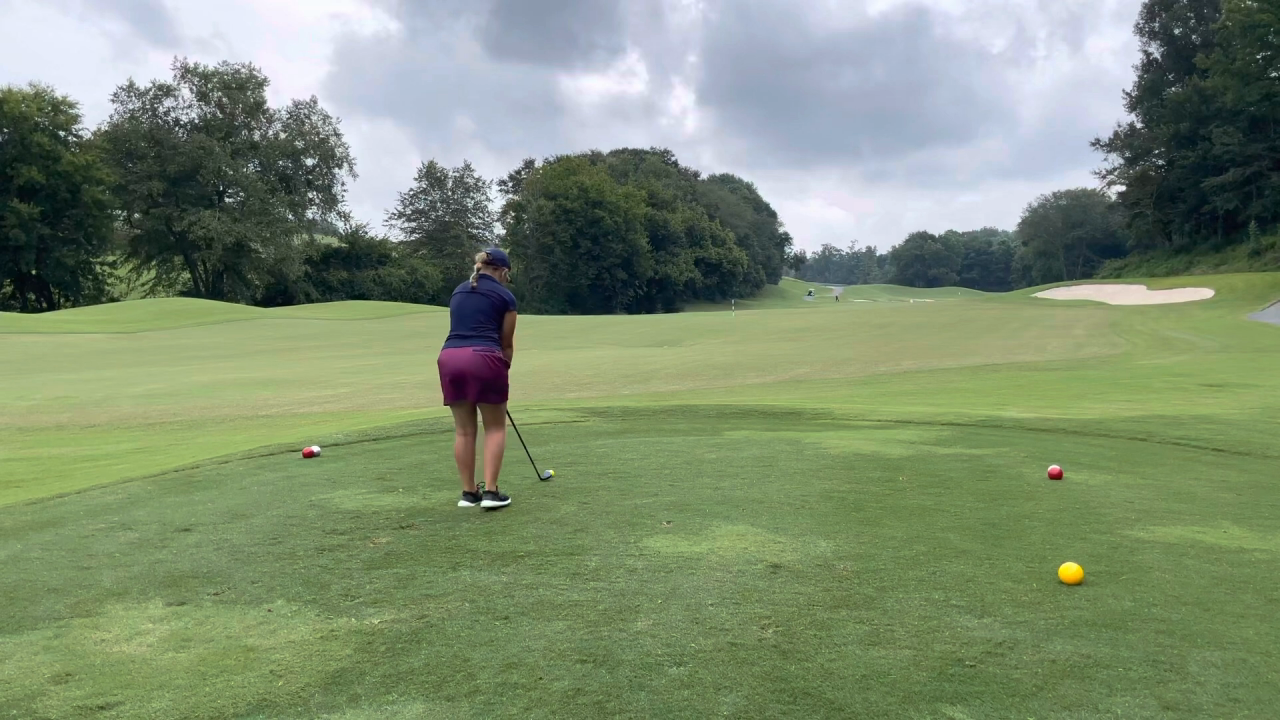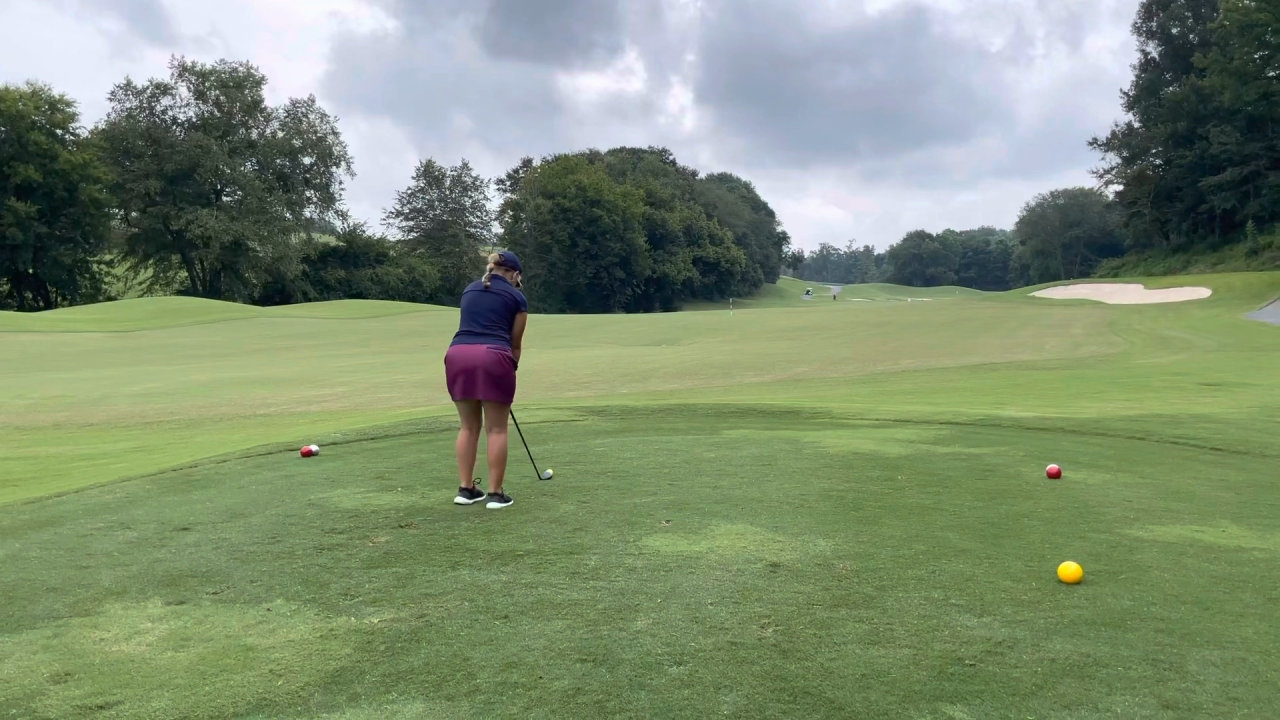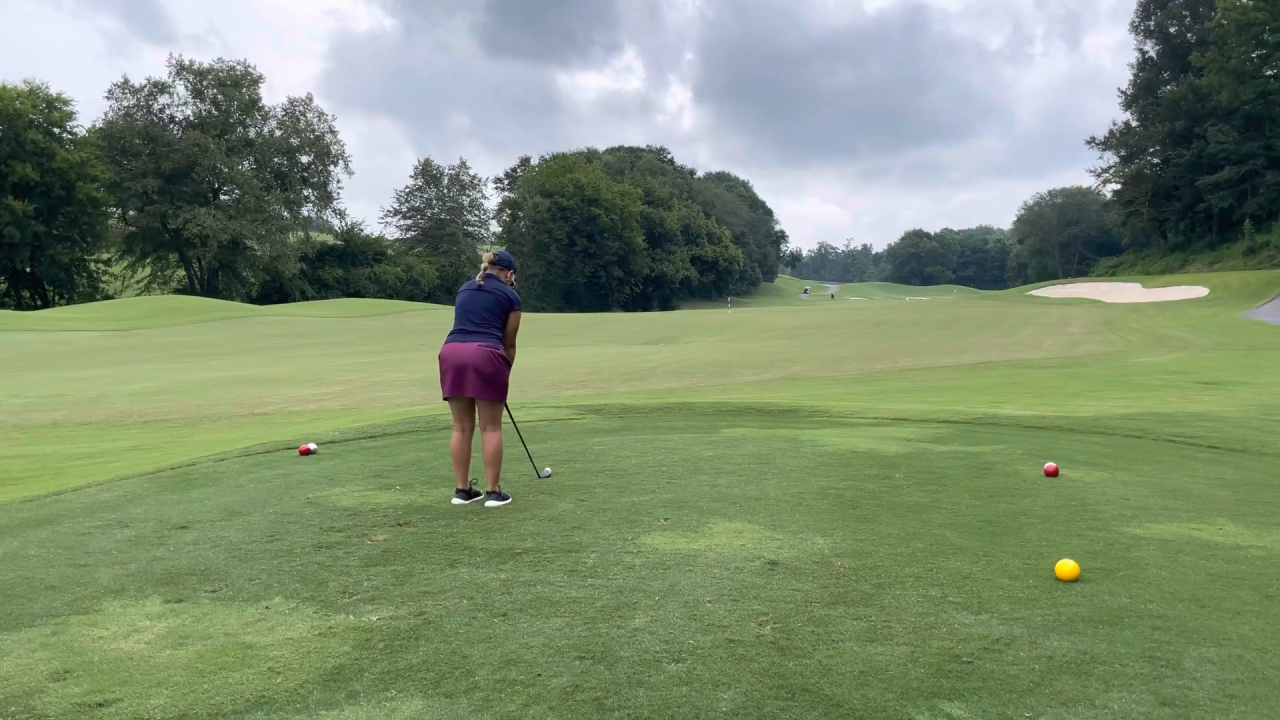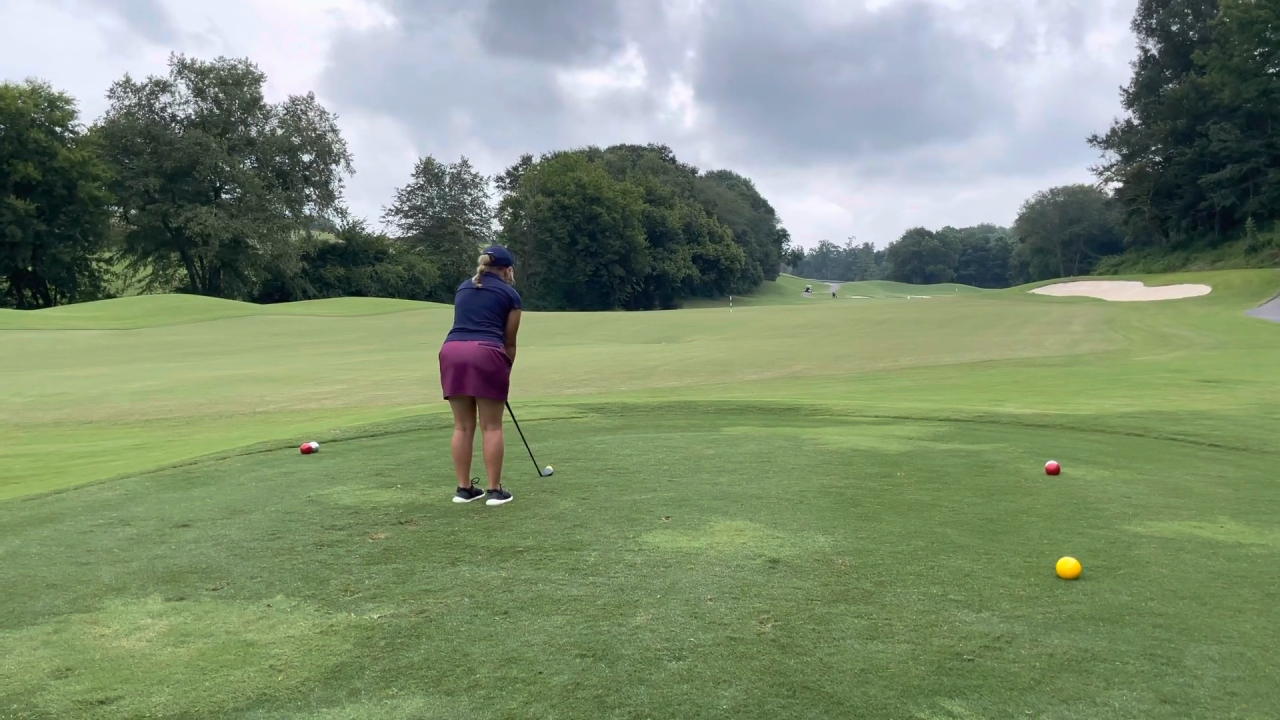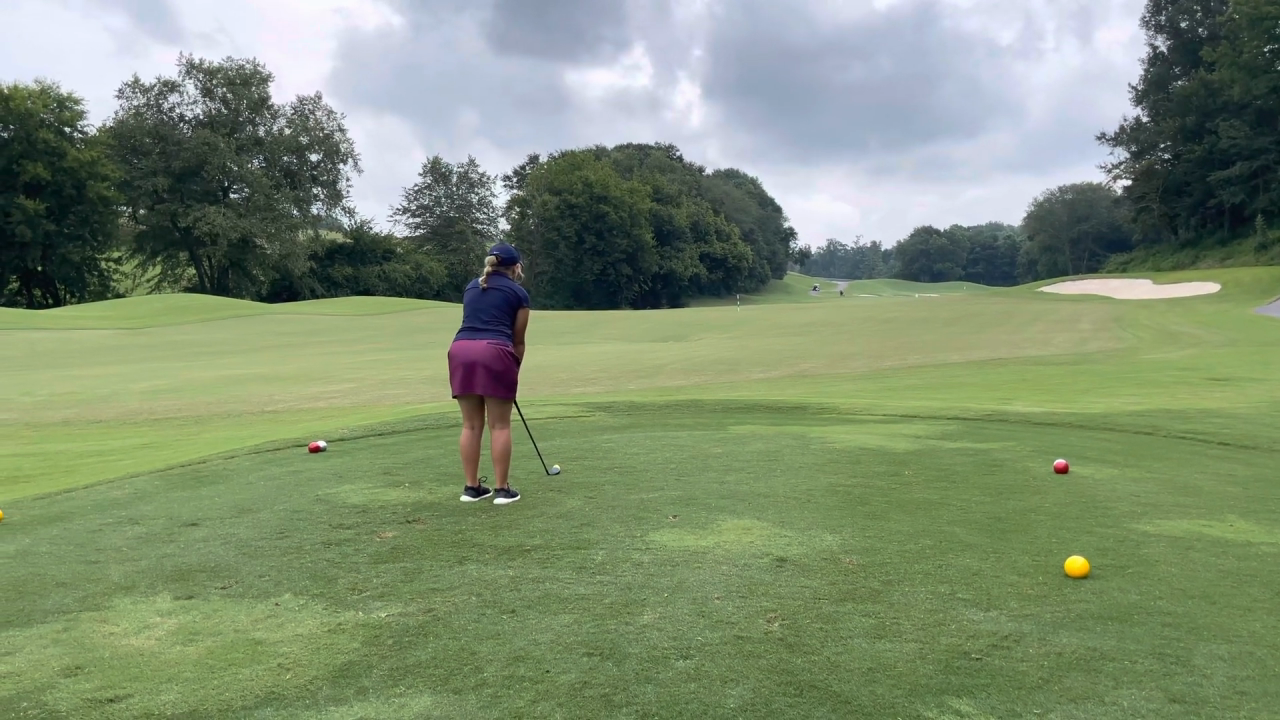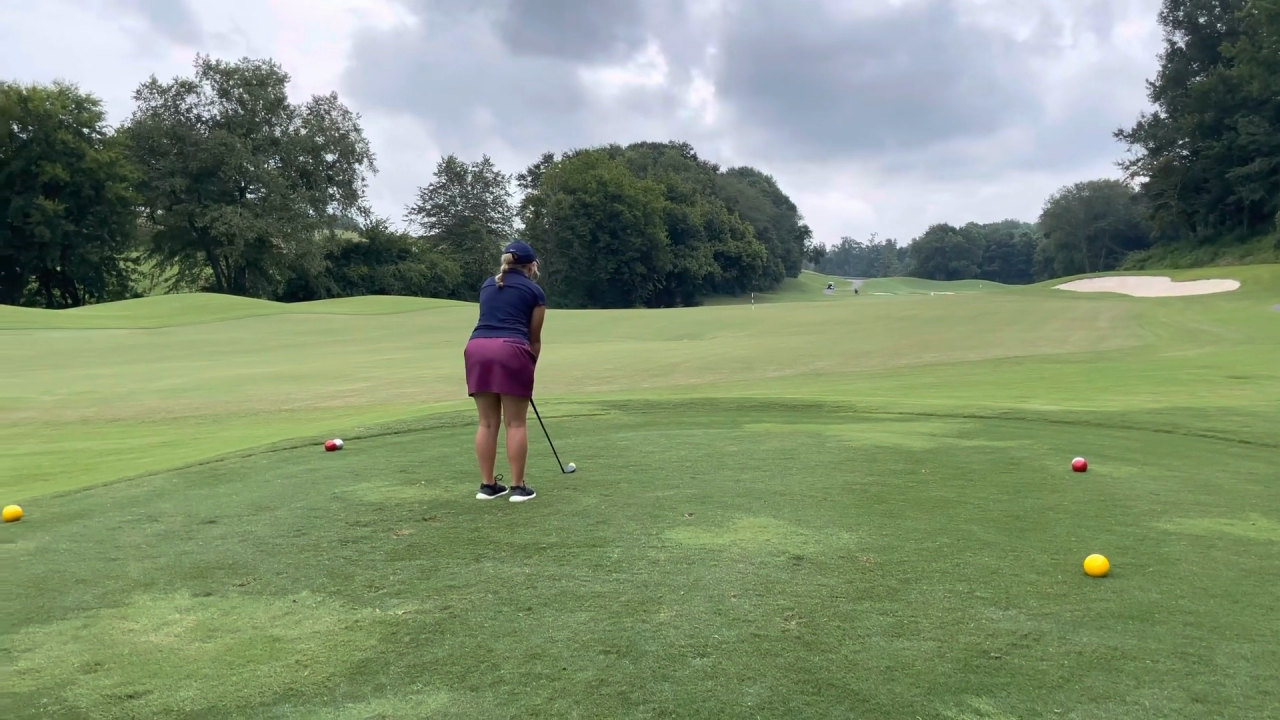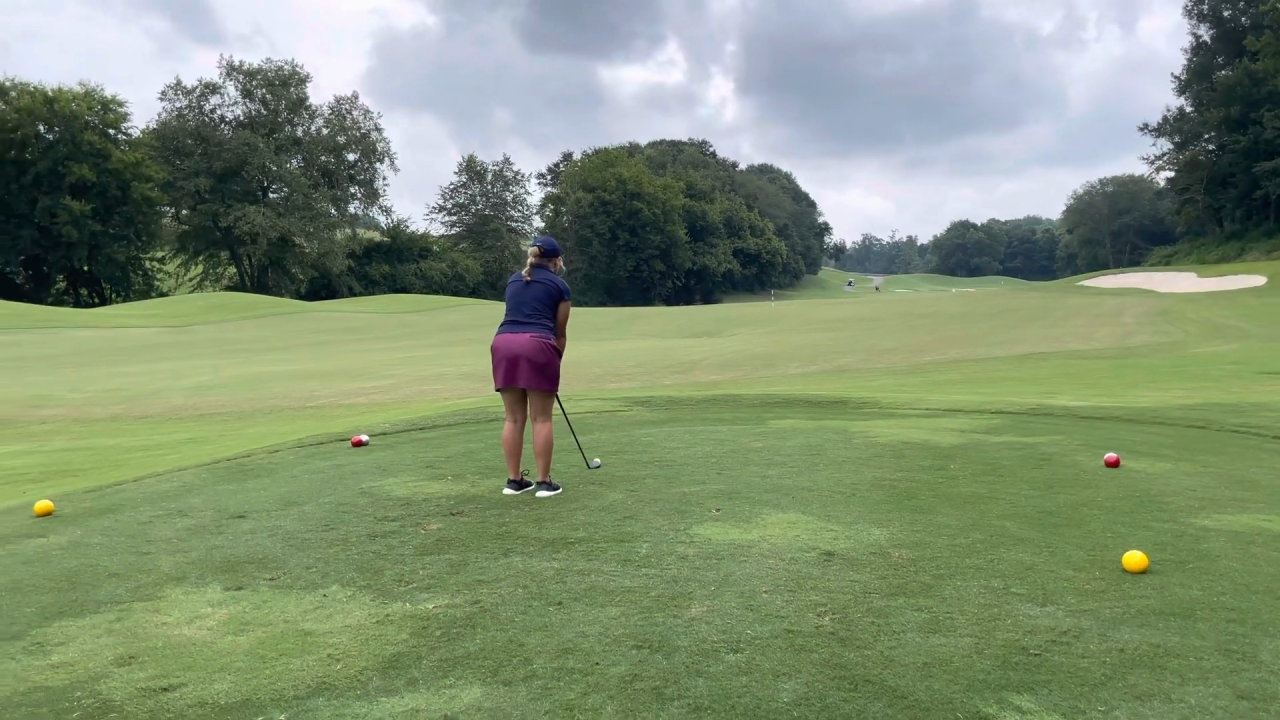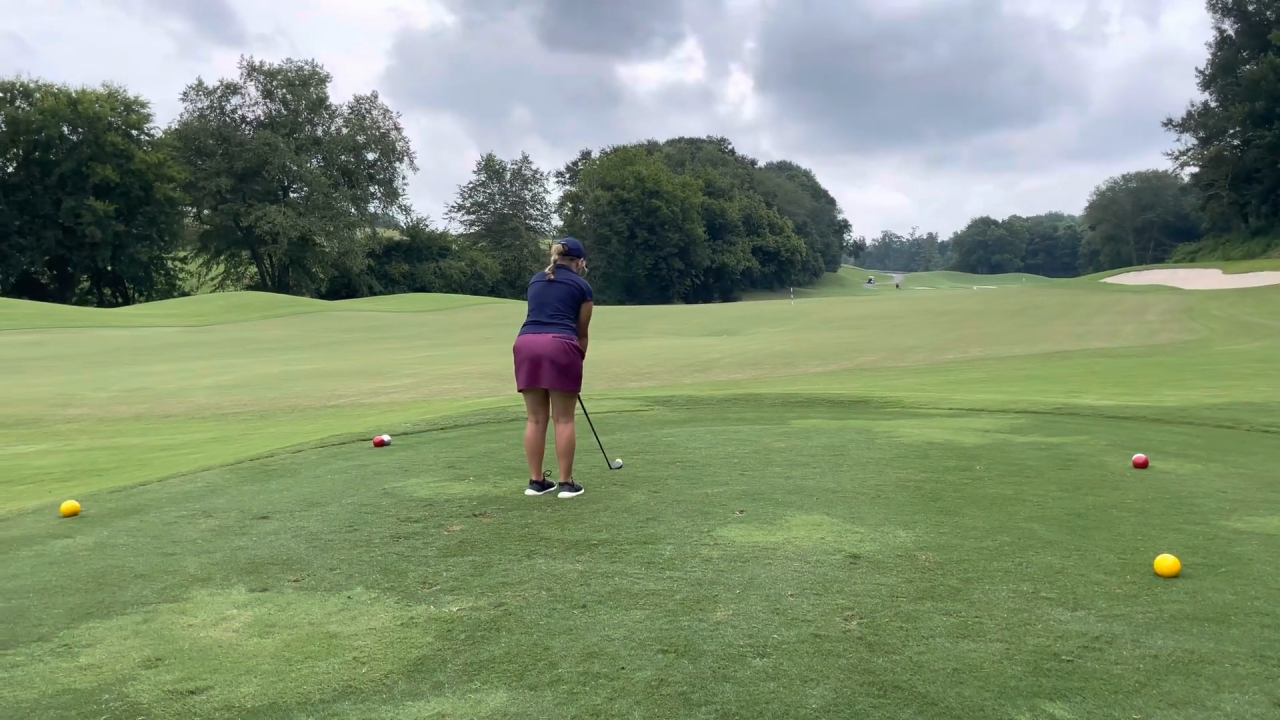
dt=0.4s
person 1, frame 1
left shoulder: (459, 291)
right shoulder: (505, 296)
right elbow: (506, 343)
right wrist: (503, 370)
left hip: (450, 358)
right hip: (484, 359)
left knee: (464, 431)
right knee: (495, 428)
left ankle: (468, 492)
right ankle: (490, 492)
person 1, frame 2
left shoulder: (469, 290)
right shoulder: (516, 297)
right elbow: (515, 343)
right wrist: (510, 369)
left hip: (458, 354)
right hip: (492, 358)
left knee: (468, 427)
right knee: (496, 429)
left ankle: (465, 488)
right ankle: (496, 493)
person 1, frame 3
left shoulder: (465, 289)
right shoulder: (510, 296)
right elbow: (509, 343)
left wrist: (500, 369)
right wrist: (506, 371)
left hip: (452, 352)
right hip: (485, 356)
left knee: (461, 427)
right knee: (491, 427)
left ankle: (462, 489)
right ankle: (493, 491)
person 1, frame 4
left shoulder: (463, 288)
right shoulder: (510, 294)
right elbow: (509, 341)
left wrist: (501, 368)
right wrist: (507, 371)
left hip: (452, 351)
right hip: (486, 354)
left knee: (463, 426)
right knee: (492, 427)
left ankle: (464, 488)
right ankle: (494, 490)
person 1, frame 5
left shoulder: (472, 287)
right shoulder: (518, 293)
right elbow: (518, 340)
left wrist: (510, 366)
right wrist: (515, 369)
left hip: (461, 350)
right hip: (495, 353)
left knee: (471, 425)
right knee: (499, 426)
left ankle: (471, 487)
right ankle: (502, 489)
person 1, frame 6
left shoulder: (488, 285)
right shoulder: (534, 291)
right elbow: (534, 338)
right wrist: (531, 367)
left hip: (477, 348)
right hip: (511, 351)
left knee: (487, 423)
right knee: (515, 424)
left ankle: (487, 485)
right ankle: (518, 487)
person 1, frame 7
left shoulder: (513, 280)
right shoulder: (559, 285)
right elbow: (560, 332)
left wrist: (551, 357)
right wrist: (556, 361)
left hip: (504, 343)
right hip: (538, 346)
left knee: (513, 418)
right knee: (541, 419)
left ankle: (514, 480)
right ankle: (544, 482)
person 1, frame 8
left shoulder: (535, 280)
right shoulder: (582, 285)
right elbow: (582, 332)
right wrist: (579, 359)
left hip: (526, 343)
right hip: (560, 346)
left knee: (535, 418)
right knee: (564, 419)
left ankle: (536, 481)
right ankle: (566, 483)
